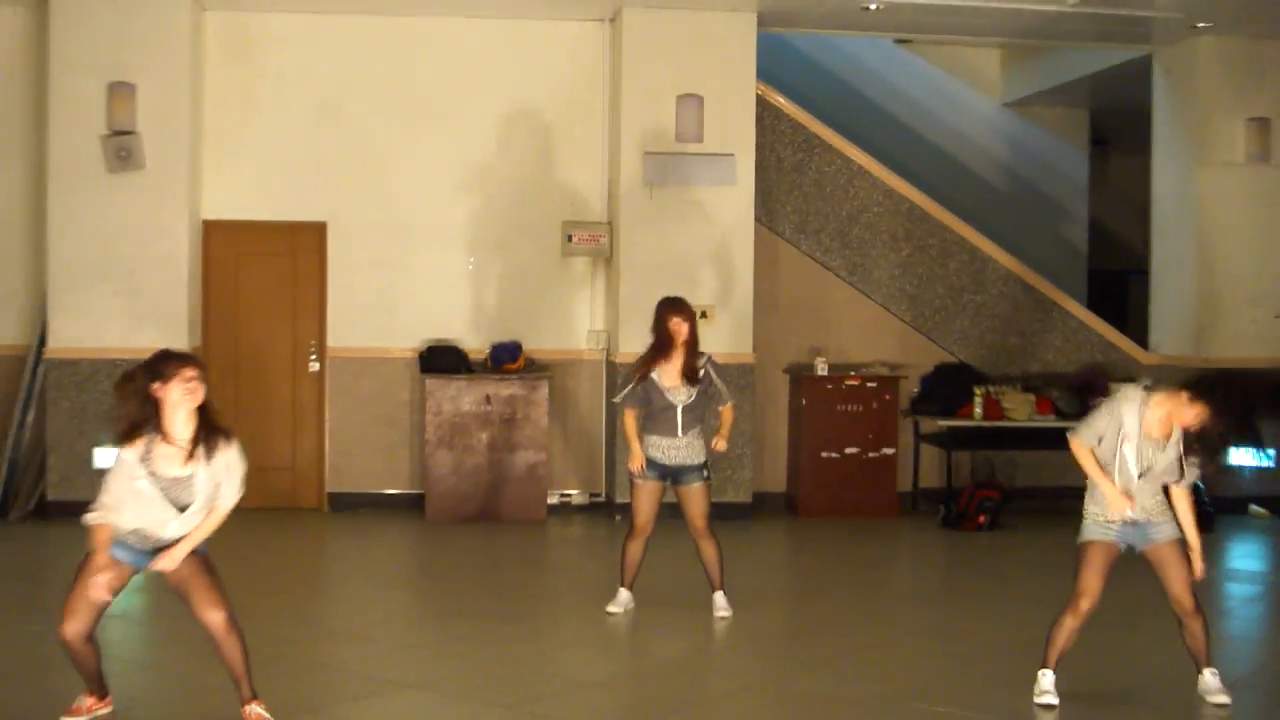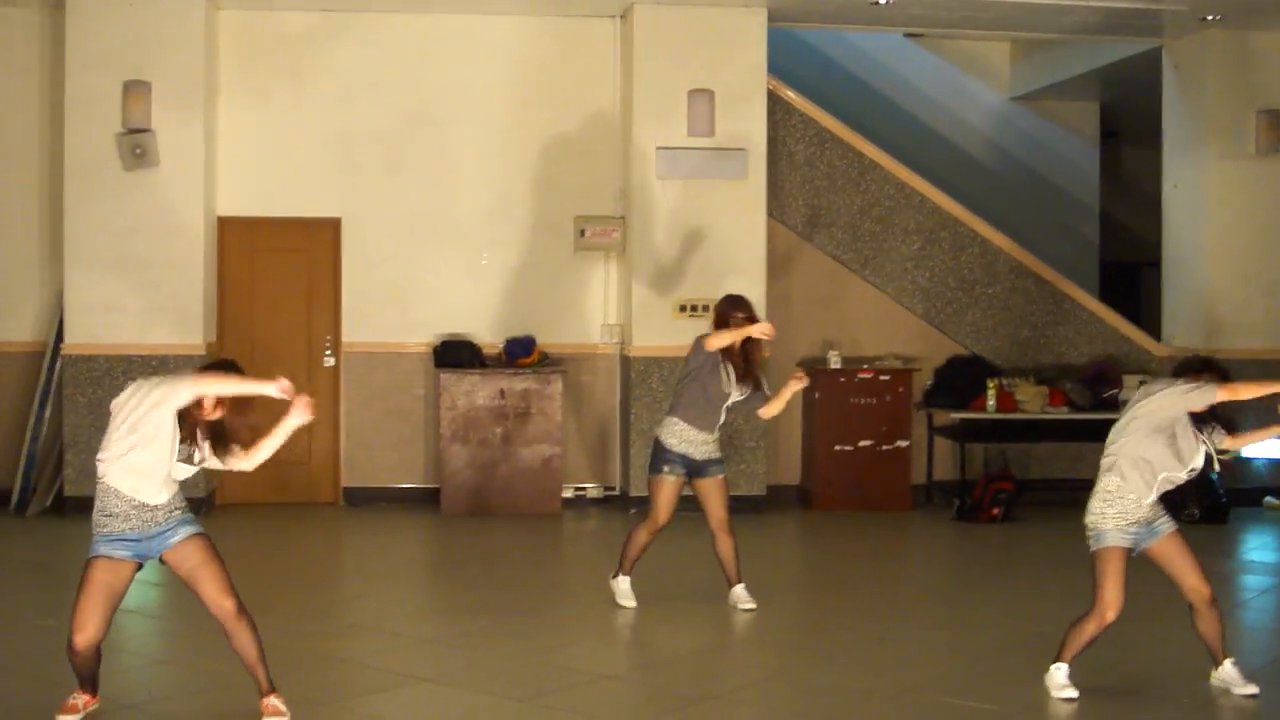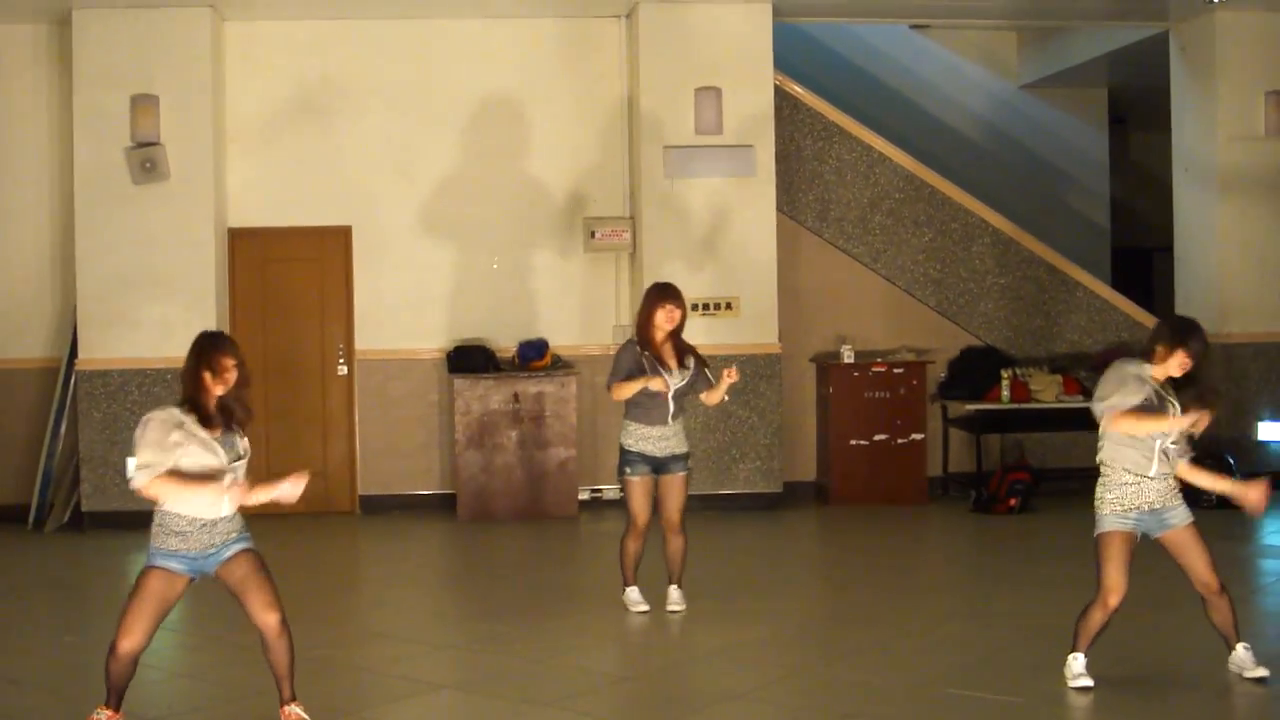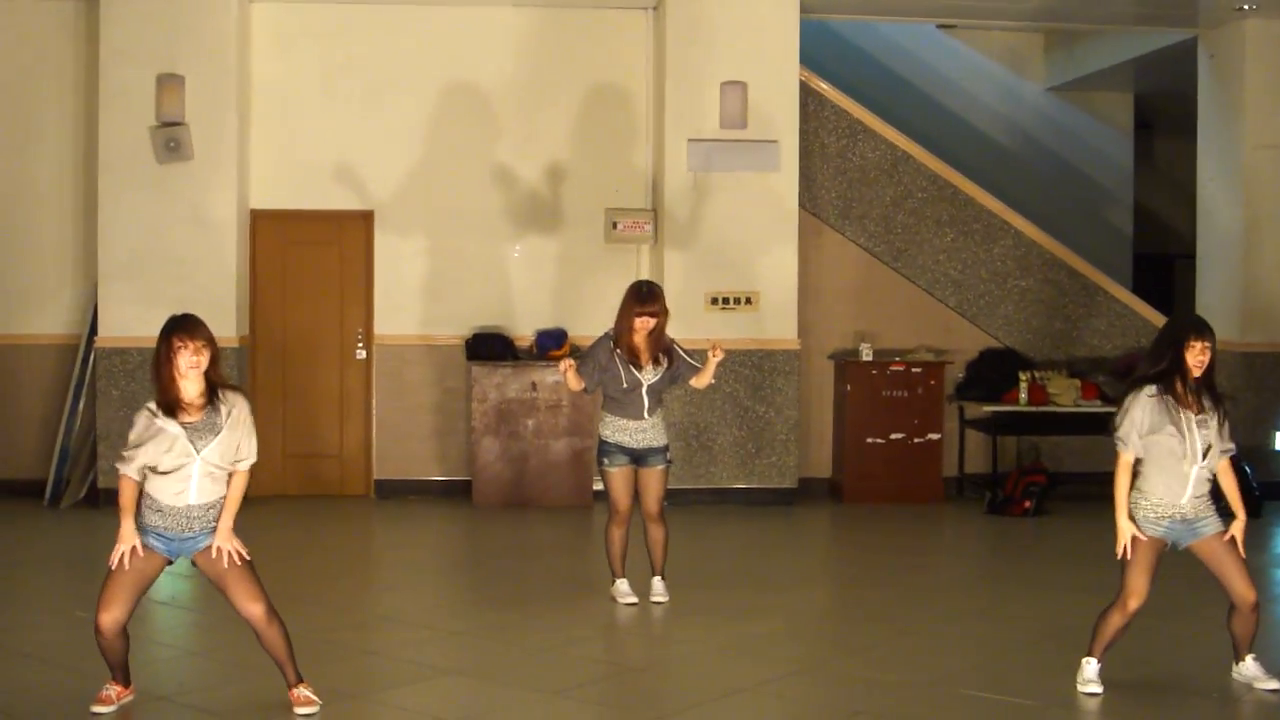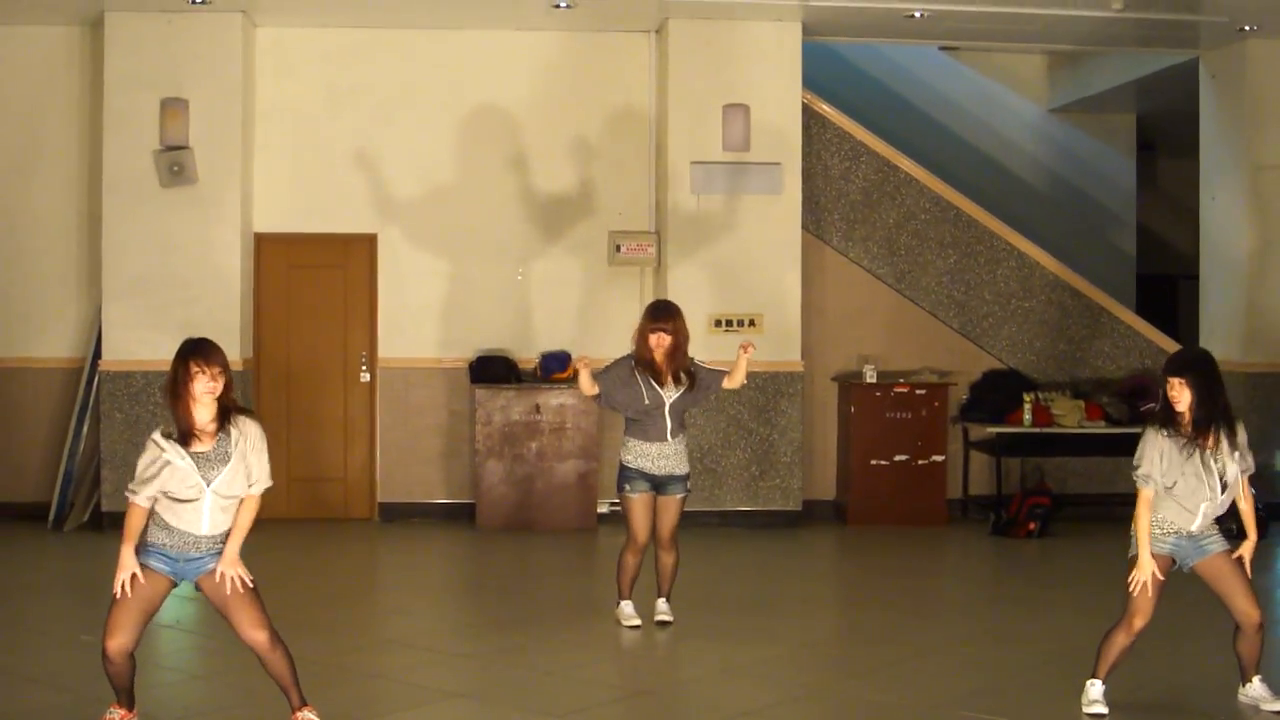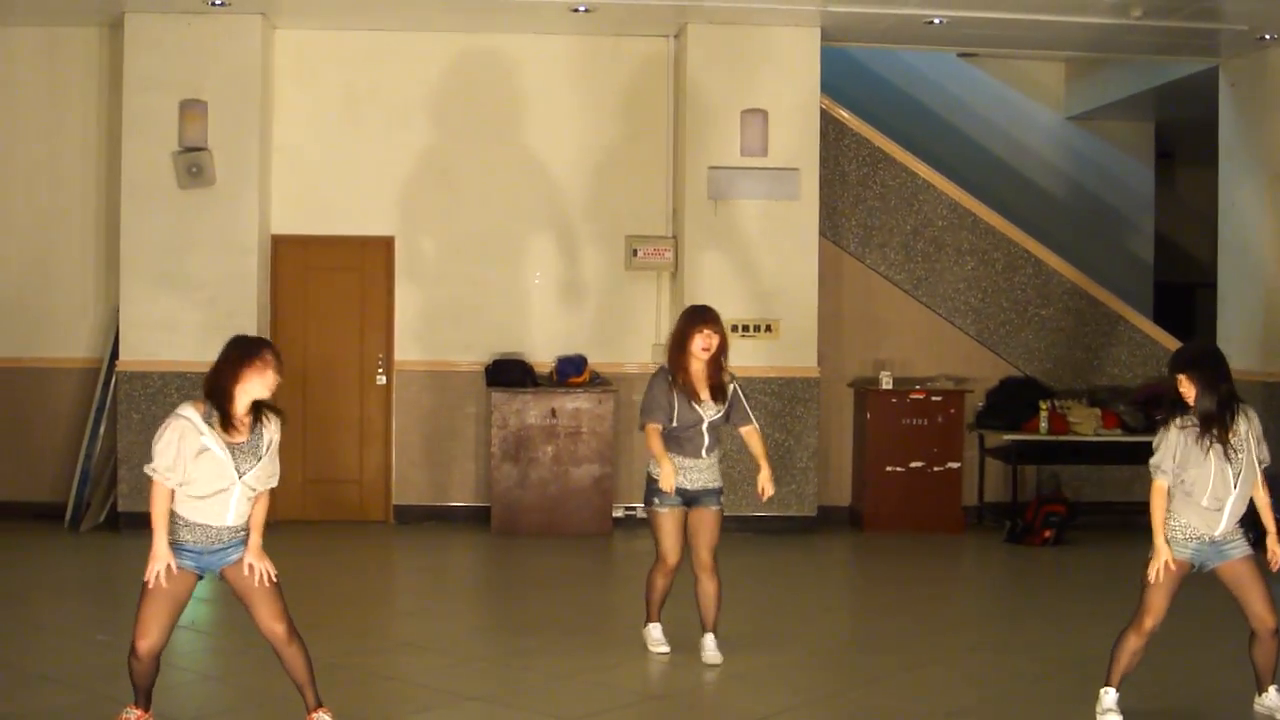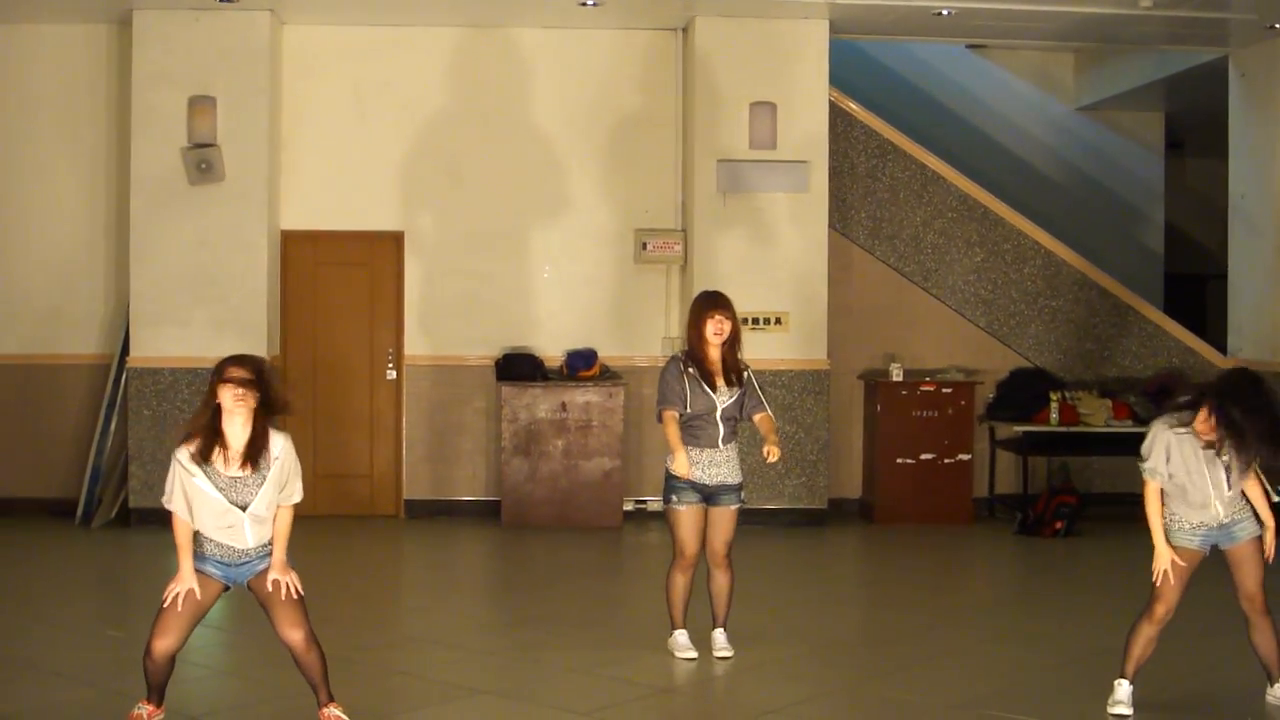
dt=0.7s
person 1, frame 1
left shoulder: (222, 448)
right shoulder: (135, 455)
left elbow: (225, 503)
right elbow: (102, 515)
left wrist: (183, 549)
right wrist: (101, 568)
left hip: (179, 543)
right hip: (125, 538)
left knee: (218, 617)
right knee: (72, 629)
person 1, frame 2
left shoulder: (199, 432)
right shoulder: (151, 399)
left elbow: (244, 459)
right elbow: (199, 382)
left wrist: (290, 422)
right wrist: (266, 386)
left hip: (171, 519)
right hip: (115, 527)
left knee: (229, 608)
right knee: (83, 639)
person 1, frame 3
left shoulder: (232, 425)
right shoulder: (163, 423)
right elbow: (146, 481)
left wrist: (275, 490)
right wrist: (212, 487)
left hip: (229, 539)
right hip: (174, 546)
left knee: (272, 619)
right knee: (126, 645)
person 1, frame 4
left shoulder: (233, 405)
right shoulder: (152, 416)
left elbow: (241, 467)
right elbow: (129, 472)
left wrist: (226, 524)
right wrist: (127, 525)
left hip: (210, 528)
right hip: (153, 530)
left knee: (257, 609)
right knee: (107, 619)
left ankle: (296, 684)
right ankle: (121, 684)
person 1, frame 5
left shoulder: (245, 429)
right shoulder: (164, 442)
left elbow: (253, 493)
right elbow: (140, 499)
left wrist: (232, 550)
right wrist: (127, 552)
left hip: (215, 553)
right hip: (159, 551)
left knee: (261, 636)
right knee: (115, 645)
person 1, frame 6
left shoulder: (267, 425)
right shoulder: (191, 421)
right elbow: (162, 481)
left wrist: (255, 544)
right wrist: (159, 544)
left hip: (236, 543)
right hip: (182, 544)
left knee: (280, 630)
right knee: (145, 644)
person 1, frame 7
left shoulder: (278, 445)
right shoulder: (191, 453)
left elbow: (285, 504)
right elbow: (181, 512)
left wrist: (280, 561)
right wrist: (185, 568)
left hip: (263, 555)
right hip: (208, 557)
left knee: (298, 635)
right knee: (160, 645)
person 2, frame 1
left shoulder: (1181, 442)
right shoulder: (1123, 405)
left elbow: (1181, 493)
right elbow: (1078, 441)
left wrist: (1195, 546)
right wrist: (1107, 487)
left hip: (1152, 518)
right hip: (1104, 518)
left knee: (1188, 605)
right knee: (1083, 602)
left ankle: (1208, 678)
right ankle: (1046, 678)
person 2, frame 2
left shoulder: (1189, 427)
right shoulder: (1162, 395)
left elbow: (1230, 441)
right elbow: (1229, 392)
left hip: (1149, 513)
right hip: (1112, 514)
left knee: (1202, 593)
right knee: (1107, 611)
left ankle: (1223, 669)
right ankle: (1058, 670)
person 2, frame 3
left shoulder: (1169, 397)
right shoulder: (1123, 374)
left elbow: (1182, 468)
right elbow: (1117, 421)
left wrist: (1238, 489)
right wrist: (1178, 422)
left hip: (1167, 500)
right hip: (1119, 500)
left knee: (1211, 584)
right knee: (1111, 596)
left ankle: (1238, 653)
right ankle: (1076, 660)
person 2, frame 4
left shoulder: (1210, 403)
right shoulder: (1146, 399)
left elbow: (1222, 462)
right elbow: (1125, 461)
left wrist: (1240, 515)
right wrist: (1121, 518)
left hip: (1200, 512)
right hip: (1151, 511)
left knee: (1247, 597)
right knee: (1131, 601)
left ankle: (1244, 663)
right ankle: (1090, 665)
person 2, frame 5
left shoulder: (1231, 430)
right shoulder: (1160, 433)
left elbow: (1241, 484)
right elbow: (1145, 494)
right wrist: (1143, 552)
left hip: (1205, 534)
right hip: (1159, 533)
right knee: (1136, 619)
right ankle: (1094, 686)
person 2, frame 6
left shoulder: (1246, 419)
right shoulder: (1176, 428)
right elbow: (1160, 487)
right wrist: (1159, 543)
left hip: (1229, 537)
right hip: (1181, 535)
right knee: (1147, 621)
person 2, frame 7
left shoulder: (1236, 432)
right shoulder: (1167, 431)
left elbow: (1248, 474)
right elbow: (1152, 488)
right wrist: (1160, 544)
left hip: (1238, 518)
right hip: (1187, 525)
right knee: (1160, 609)
right ankle: (1122, 686)
person 3, frame 1
left shoulder: (704, 366)
right shoulder: (645, 367)
left elbow: (725, 406)
right elbow: (630, 410)
left wrist: (723, 433)
right wrist: (635, 448)
left hip: (691, 458)
right hip: (651, 455)
left knee: (701, 529)
right knee: (640, 528)
left ankle: (719, 595)
right ankle: (625, 593)
person 3, frame 2
left shoulder: (747, 368)
right shoulder: (708, 354)
left elbow: (766, 410)
right elbow: (709, 341)
left wrist: (790, 388)
right wrist: (746, 331)
left hip: (708, 451)
right hip: (674, 446)
left knee: (721, 524)
right knee: (656, 520)
left ankle: (737, 588)
right ankle: (621, 577)
person 3, frame 3
left shoulder: (687, 354)
right shoulder: (633, 349)
left elbow: (710, 397)
right elbow: (616, 392)
left wrist: (725, 382)
right wrist: (643, 382)
left hip: (674, 446)
right hip: (637, 447)
left knee: (673, 523)
right knee: (639, 524)
left ankle: (675, 588)
right ankle: (630, 588)
person 3, frame 4
left shoulder: (666, 349)
right shoulder: (607, 346)
left elbow: (699, 381)
right elbow: (579, 384)
left wrist: (712, 362)
right wrist: (569, 370)
left hip: (653, 439)
right hip: (615, 440)
left knee: (653, 513)
right knee: (620, 513)
left ankle: (658, 579)
right ankle: (619, 581)
person 3, frame 5
left shoulder: (688, 369)
right shoulder: (628, 367)
left elbow: (733, 381)
right elbow: (589, 389)
left wrist: (742, 359)
right wrist: (584, 371)
left hip: (675, 465)
right hip: (637, 464)
left knee: (666, 540)
right knee: (639, 539)
left ankle: (663, 601)
right ankle: (624, 603)
person 3, frame 6
left shoulder: (725, 382)
right shoulder: (665, 379)
left elbow: (747, 426)
right elbow: (651, 428)
left wrist: (764, 466)
right wrist: (664, 463)
left hip: (708, 481)
right hip: (670, 478)
left knee: (706, 562)
right knee: (669, 560)
left ankle: (708, 638)
right ankle: (653, 625)
person 3, frame 7
left shoulder: (739, 371)
right shoulder: (679, 367)
left elbow: (760, 413)
right elbow: (669, 414)
left wrist: (771, 437)
right wrist: (678, 450)
left hip: (727, 474)
right hip: (687, 473)
left knee: (720, 556)
right knee: (686, 556)
left ankle: (720, 631)
right ankle: (678, 633)
